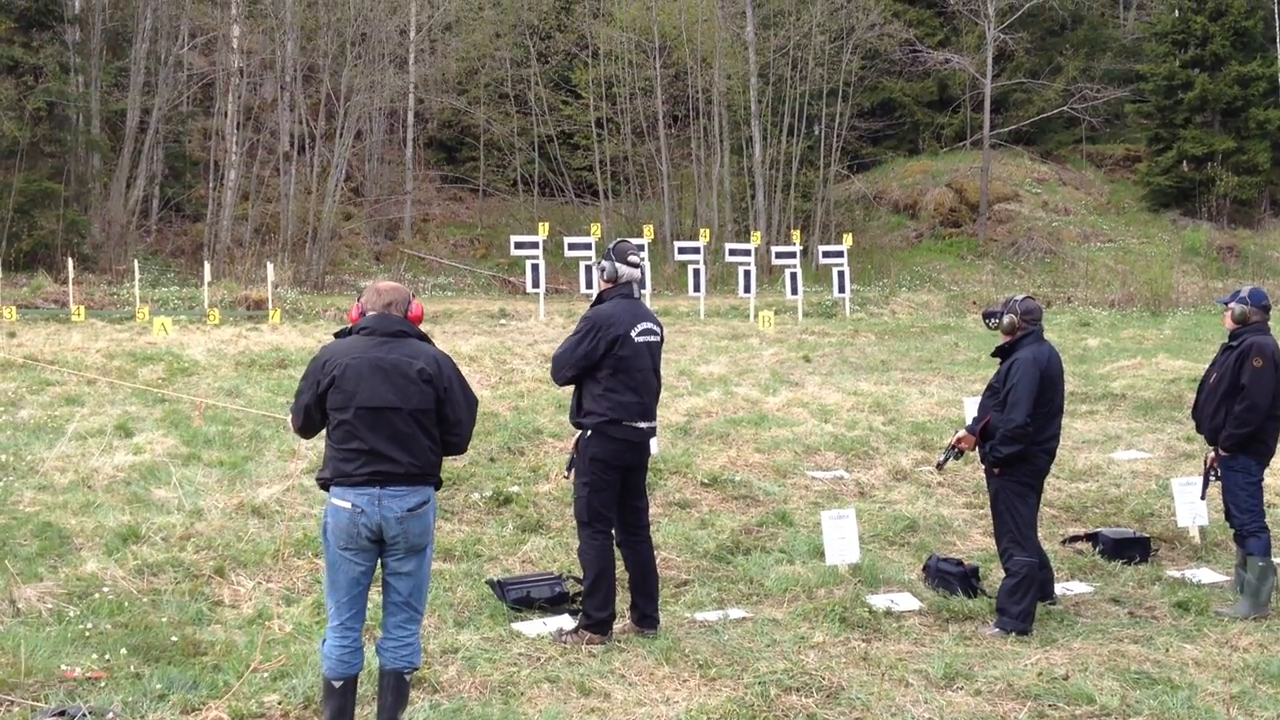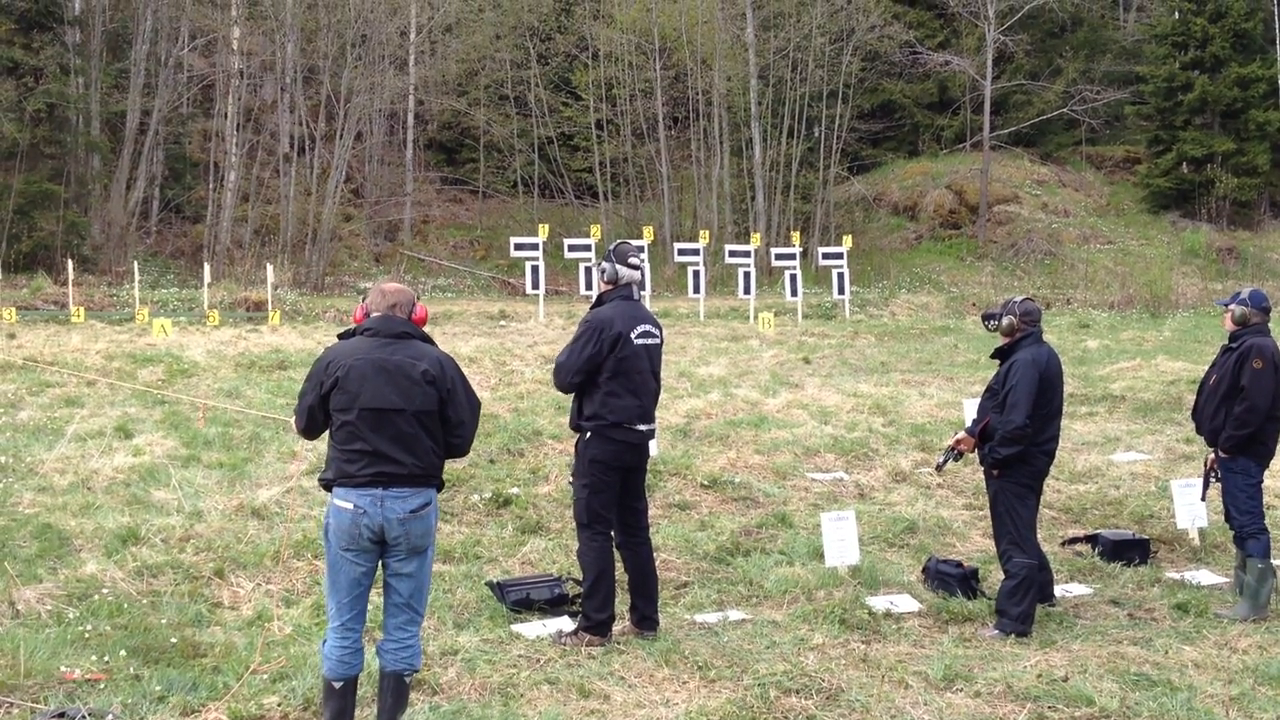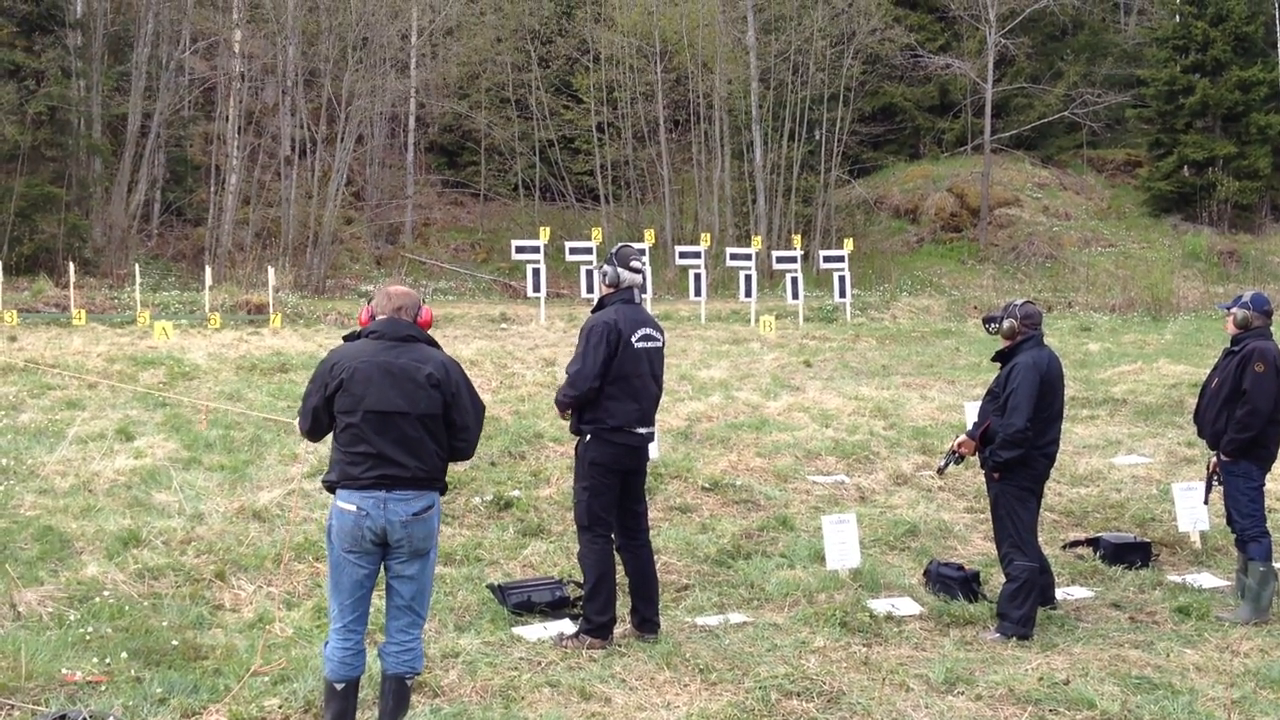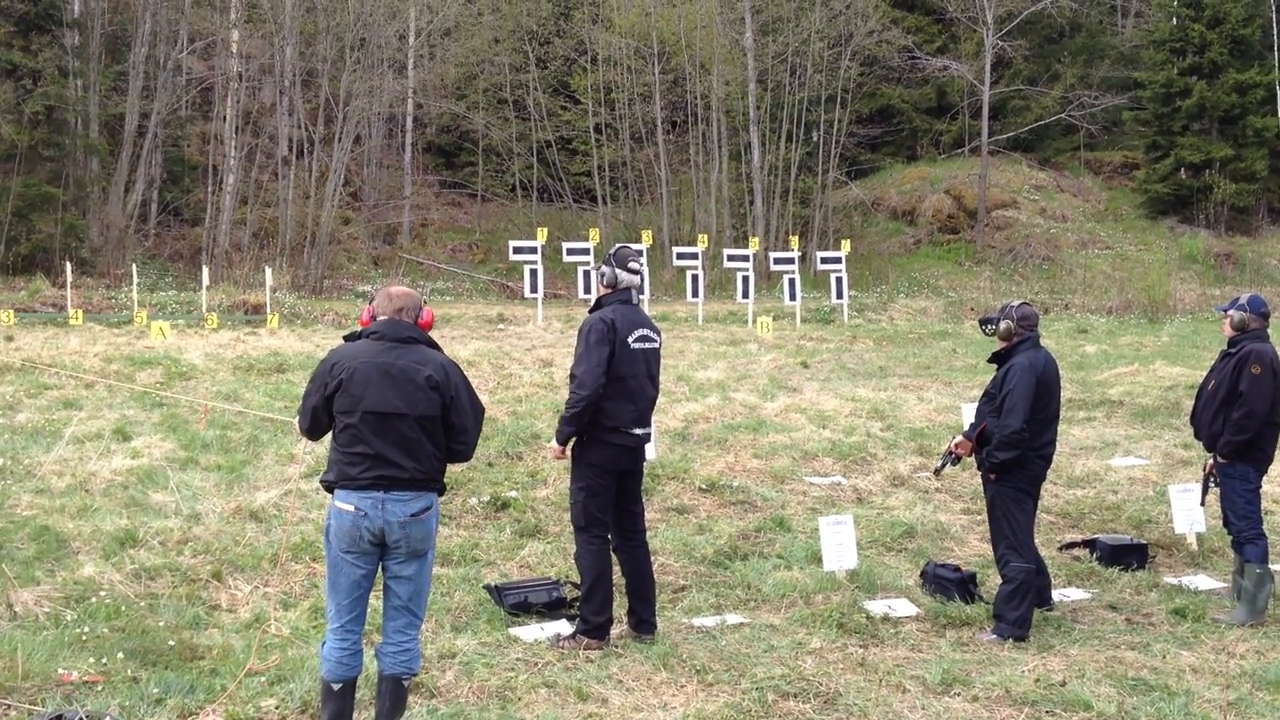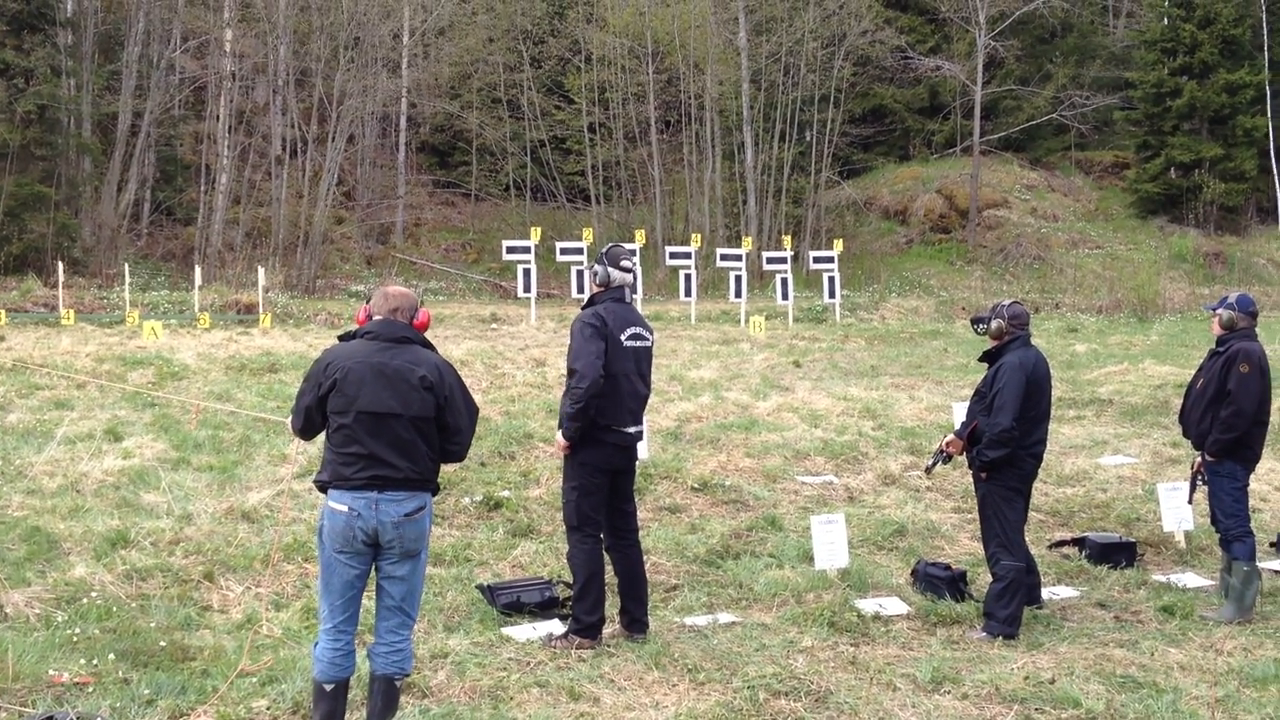
dt=0.2s
person 1, frame 1
left shoulder: (332, 357)
right shoulder: (433, 360)
left elbow: (303, 423)
right elbow: (458, 438)
left hip: (349, 501)
right hip: (413, 502)
left knee: (343, 625)
right knee: (403, 625)
person 1, frame 2
left shoulder: (336, 358)
right shoulder: (436, 362)
left elbow: (306, 425)
right elbow: (460, 440)
left hip: (351, 502)
right hip: (415, 503)
left knee: (344, 626)
right knee: (403, 626)
person 1, frame 3
left shoulder: (341, 360)
right shoulder: (441, 366)
left elbow: (310, 427)
right elbow: (464, 444)
left hip: (354, 504)
right hip: (418, 505)
left knee: (345, 627)
right knee: (405, 629)
person 1, frame 4
left shoulder: (341, 360)
right shoulder: (441, 368)
left elbow: (309, 426)
right elbow: (463, 446)
left hip: (352, 504)
right hip: (415, 507)
left knee: (343, 627)
right knee: (402, 630)
person 1, frame 5
left shoulder: (335, 359)
right shoulder: (435, 368)
left elbow: (302, 425)
right elbow: (457, 446)
left hip: (346, 504)
right hip: (409, 507)
left knee: (335, 627)
right knee: (395, 630)
person 2, frame 1
left shoulder: (604, 316)
right shoulder: (650, 320)
left elbow: (561, 369)
left wrist: (586, 359)
left hip: (604, 438)
right hip: (639, 436)
left knee: (595, 530)
right knee: (635, 527)
left ankle: (596, 625)
right ankle: (645, 617)
person 2, frame 2
left shoulder: (603, 319)
right shoulder: (650, 322)
left elbow: (565, 376)
left wrist: (587, 367)
left hip: (603, 440)
right hip: (639, 438)
left knee: (594, 531)
right knee: (634, 529)
left ankle: (595, 626)
right ankle: (645, 619)
person 2, frame 3
left shoulder: (604, 322)
right shoulder: (652, 326)
left elbow: (580, 384)
left wrist: (563, 401)
left hip: (602, 442)
right hip: (638, 441)
left knee: (595, 534)
right knee: (634, 531)
left ankle: (596, 629)
right ankle: (646, 621)
person 2, frame 4
left shoulder: (601, 322)
right shoulder: (649, 327)
left elbow: (586, 386)
left wrist: (563, 434)
left hip: (599, 444)
right hip: (635, 442)
left knee: (592, 534)
right knee: (631, 532)
left ankle: (593, 630)
right ankle: (643, 622)
person 2, frame 5
left shoulder: (594, 318)
right shoulder: (640, 324)
left elbow: (586, 380)
left wrist: (568, 429)
left hip: (594, 443)
right hip: (626, 441)
left knee: (584, 534)
right knee: (623, 531)
left ankle: (585, 629)
right ankle: (635, 621)
person 3, frame 1
left shoulder: (1026, 360)
right shoulder: (1041, 352)
left elbow: (1017, 420)
right elbow: (1001, 407)
left wrist: (996, 457)
right wrist: (974, 430)
left hip: (1016, 462)
right hip: (1030, 457)
left knee: (1015, 538)
right knee: (1022, 530)
left ankle: (1014, 619)
right ankle: (1041, 589)
person 3, frame 2
left shoulder: (1024, 361)
right shoulder: (1039, 354)
left elbow: (1016, 422)
right elbow: (1001, 408)
left wrist: (995, 458)
right wrist: (974, 432)
left hip: (1015, 464)
right hip: (1029, 459)
left knee: (1014, 540)
right knee: (1021, 531)
left ankle: (1013, 620)
right ankle: (1041, 590)
person 3, frame 3
left shoulder: (1025, 364)
right shoulder: (1040, 357)
left elbow: (1016, 425)
right elbow: (1001, 411)
left wrist: (996, 461)
right wrist: (974, 435)
left hip: (1015, 467)
right hip: (1030, 462)
left knee: (1015, 543)
right knee: (1022, 535)
left ankle: (1015, 624)
right ankle: (1042, 593)
person 3, frame 4
left shoulder: (1022, 366)
right shoulder: (1038, 359)
left elbow: (1013, 426)
right elbow: (998, 412)
left wrist: (992, 462)
right wrist: (971, 436)
left hip: (1012, 468)
right hip: (1027, 463)
left knee: (1011, 544)
right knee: (1019, 535)
left ankle: (1010, 625)
right ankle: (1039, 595)
person 3, frame 5
left shoulder: (1012, 364)
right shoulder: (1030, 357)
left elbow: (1003, 425)
right elbow: (989, 410)
left wrist: (982, 461)
right wrist: (963, 435)
left hip: (1003, 466)
right hip: (1019, 461)
left knee: (1002, 542)
right knee: (1010, 533)
left ankle: (1001, 623)
right ankle: (1028, 592)
person 4, frame 1
right shoulder: (1239, 344)
left wrist: (1227, 443)
right wrist: (1219, 444)
left hip: (1244, 451)
right hip: (1234, 450)
left knee: (1249, 521)
right knee: (1240, 519)
right ankle: (1243, 586)
person 4, frame 2
right shoulder: (1239, 346)
left wrist: (1227, 445)
right wrist: (1218, 446)
left hip: (1243, 453)
right hip: (1233, 452)
left knee: (1248, 523)
right knee: (1239, 521)
right ankle: (1243, 587)
person 4, frame 3
right shoulder: (1241, 350)
left wrist: (1229, 448)
right wrist: (1221, 449)
left hip: (1245, 457)
right hip: (1235, 455)
left knee: (1250, 526)
right knee: (1241, 524)
right ankle: (1245, 591)
person 4, frame 4
right shoulder: (1238, 352)
left elbow: (1252, 410)
left wrist: (1225, 450)
right wrist: (1217, 451)
left hip: (1242, 458)
right hip: (1232, 457)
left knee: (1247, 528)
right knee: (1238, 526)
left ankle: (1252, 607)
right ankle: (1241, 593)
person 4, frame 5
left shoulder: (1245, 353)
right shoulder: (1227, 350)
left elbow: (1239, 408)
left wrist: (1213, 448)
right wrist: (1205, 450)
left hip: (1230, 456)
right hip: (1220, 455)
left knee: (1235, 526)
right knee: (1225, 524)
left ankle: (1239, 605)
right ankle: (1229, 589)
